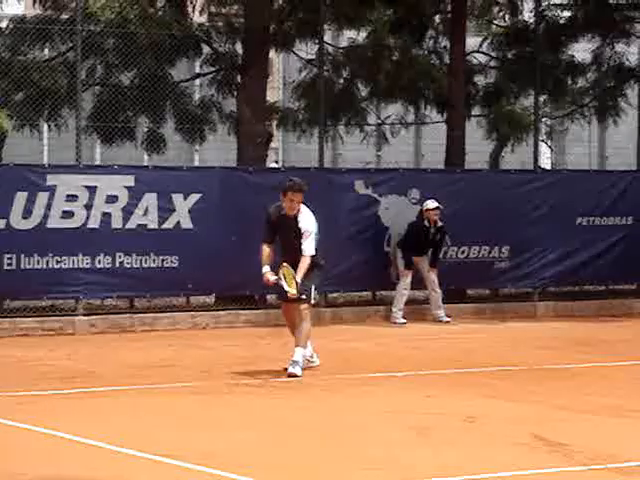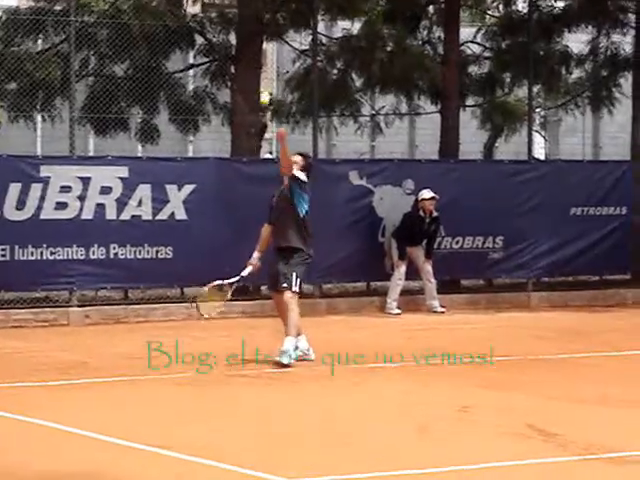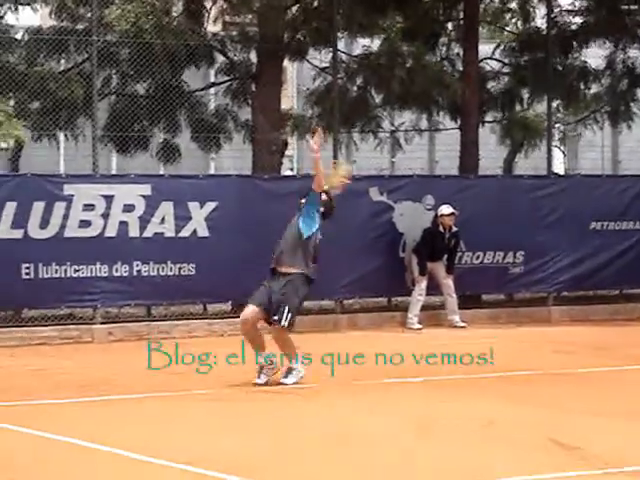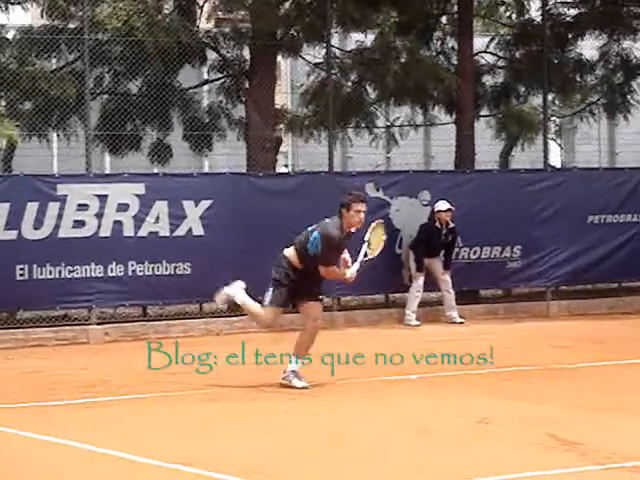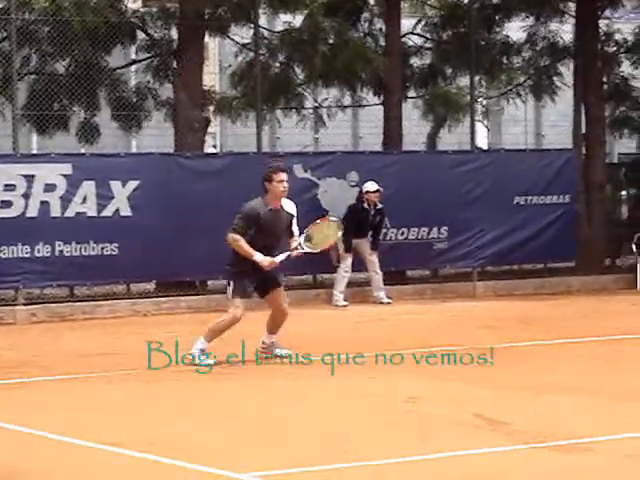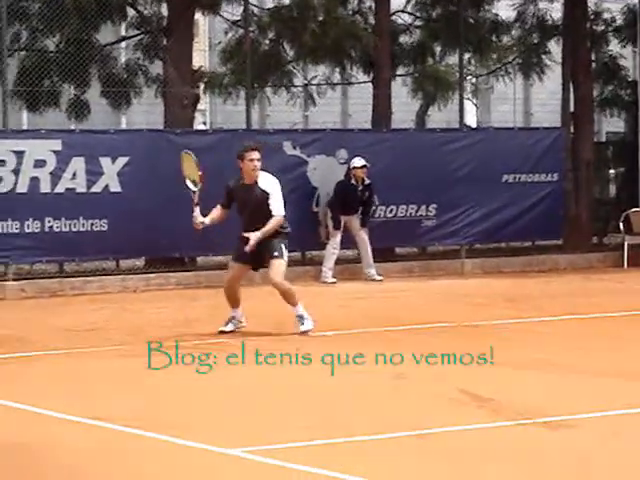
dt=0.7s
person 1, frame 1
left shoulder: (307, 219)
right shoulder: (273, 213)
left elbow: (307, 255)
right elbow: (267, 244)
left wrist: (298, 280)
right wrist: (266, 268)
left hip: (308, 268)
right hip: (288, 266)
left knee: (303, 307)
right knee: (288, 309)
left ankle: (297, 359)
right ankle: (308, 354)
person 1, frame 2
left shoulder: (300, 183)
right shoulder: (279, 193)
left elbow: (287, 168)
right elbow: (269, 227)
left wrist: (282, 141)
right wrist: (257, 253)
left hip: (297, 252)
right hip: (281, 253)
left knee: (288, 298)
right knee: (280, 303)
left ankle: (289, 348)
right ankle: (303, 346)
person 1, frame 3
left shoulder: (311, 214)
right shoulder: (304, 223)
left elbow: (318, 185)
left wrist: (316, 153)
left hip: (294, 281)
right hip: (275, 278)
left knee: (278, 332)
right knee: (247, 320)
left ankle: (295, 367)
right ankle: (266, 362)
person 1, frame 4
left shoulder: (347, 229)
right shoulder: (332, 232)
right elbow: (326, 270)
left wrist: (344, 257)
right wrist: (345, 275)
left hip: (308, 276)
right hip: (287, 270)
left knee: (313, 323)
right knee: (268, 321)
left ankle: (291, 371)
right ankle: (237, 293)
person 1, frame 5
left shoulder: (290, 208)
right shoulder: (252, 209)
left elbow: (293, 237)
right elbow: (232, 237)
left wrist: (295, 246)
right wrist: (257, 257)
left hip: (265, 266)
right hip: (243, 266)
left knee: (282, 310)
right knee: (236, 313)
left ankle: (269, 344)
right ankle: (199, 349)
person 1, frame 6
left shoulder: (270, 182)
right shoulder: (234, 186)
left elbow: (279, 217)
right elbow: (223, 208)
left wrist: (259, 234)
right wrist: (206, 220)
left hip: (274, 237)
right hip: (249, 238)
left knee: (277, 279)
right knee: (230, 282)
left ankle: (301, 315)
right ankle: (237, 317)
person 2, frame 1
left shoulder: (441, 228)
right shoulder: (416, 226)
left elbow: (437, 248)
right elbow: (407, 247)
left wrist: (433, 265)
right wrist: (408, 266)
left hip: (423, 255)
right hip: (404, 253)
left knee: (433, 281)
right knee: (405, 282)
left ankle: (439, 314)
right ankle: (396, 315)
person 2, frame 2
left shoulder: (435, 219)
right shoulder: (411, 216)
left elbow: (431, 238)
right elbow: (401, 237)
left wrist: (429, 256)
right wrist: (401, 257)
left hip: (417, 246)
right hip: (399, 244)
left knee: (428, 271)
right knee: (400, 272)
left ankle: (434, 305)
right ankle: (391, 306)
person 2, frame 3
left shoulder: (455, 234)
right shoulder: (430, 232)
left elbow: (452, 253)
right elbow: (422, 253)
left wrist: (450, 271)
right wrist: (422, 273)
left hip: (438, 261)
right hip: (420, 259)
left knee: (449, 286)
right knee: (420, 287)
left ankle: (455, 319)
right ankle: (411, 321)
person 2, frame 4
left shoulder: (452, 229)
right shoulder: (427, 228)
left elbow: (449, 250)
right elbow: (419, 249)
left wrist: (447, 267)
right wrist: (419, 269)
left hip: (435, 257)
right hip: (417, 256)
left knee: (446, 282)
right knee: (418, 284)
left ankle: (453, 315)
right ankle: (409, 317)
person 2, frame 5
left shoulder: (380, 210)
right shoulder: (355, 208)
left elbow: (377, 230)
right elbow: (347, 229)
left wrist: (374, 248)
right wrist: (348, 250)
left hip: (363, 238)
right hip: (346, 237)
left knee: (374, 263)
right knee: (346, 265)
left ankle: (380, 296)
right ankle: (337, 298)
person 2, frame 6
left shoulder: (368, 186)
right shoulder: (342, 185)
left elbow: (367, 206)
right elbow: (335, 206)
left wrist: (364, 223)
right wrist: (336, 225)
left hip: (354, 215)
right hip: (337, 214)
left knee: (364, 241)
right knee: (334, 242)
left ankle: (371, 273)
right ankle: (326, 275)
